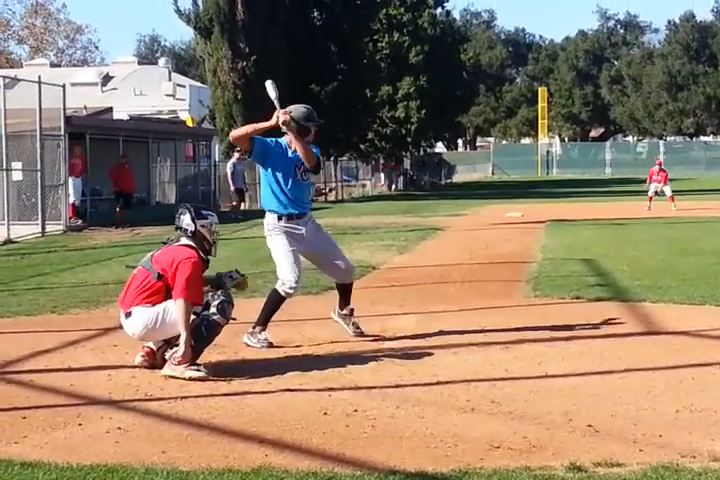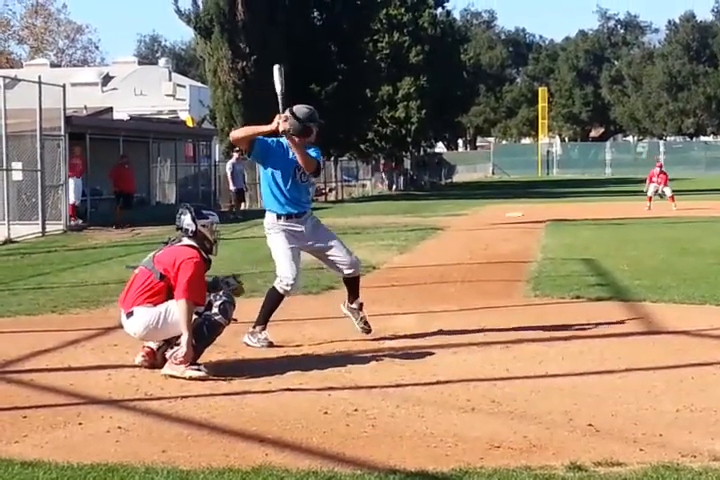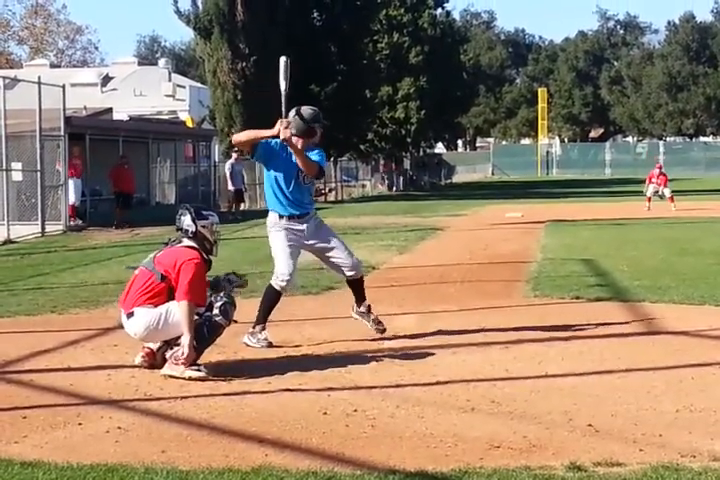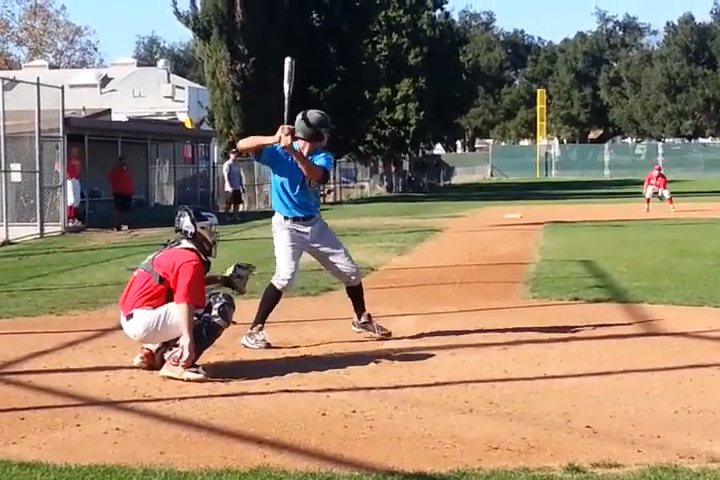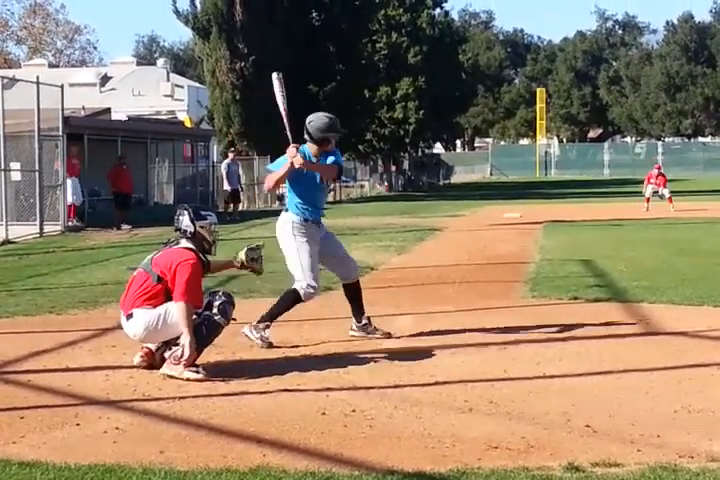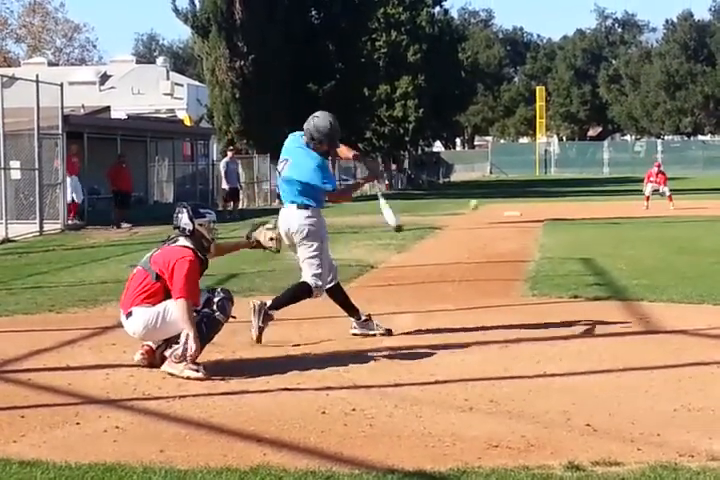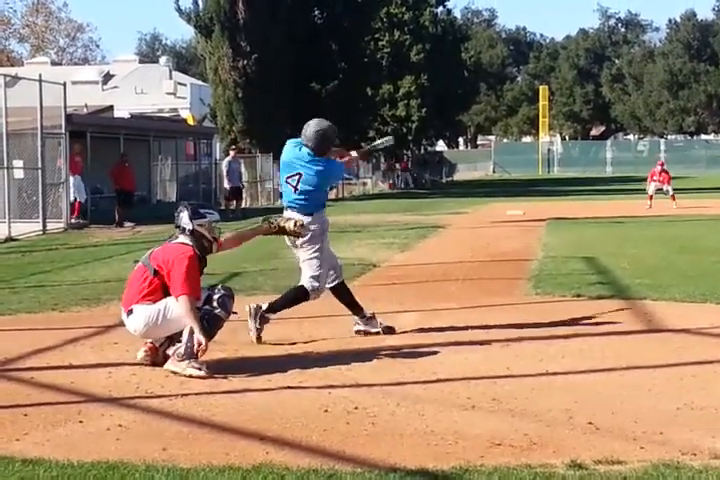
dt=0.1s
person 1, frame 1
left shoulder: (310, 150)
right shoulder: (268, 147)
left elbow: (312, 163)
right elbow: (235, 136)
left wrist: (292, 130)
right wrist: (270, 123)
left hip: (307, 223)
right hip: (279, 226)
left knee: (344, 270)
right knee: (290, 281)
left ankle: (343, 311)
right ankle: (256, 330)
person 1, frame 2
left shoulder: (312, 152)
right shoulder: (269, 146)
left elbow: (311, 169)
right elbow: (235, 136)
left wrist: (290, 139)
right wrist: (270, 128)
left hip: (307, 222)
right hip: (278, 225)
left knee: (349, 263)
right knee: (287, 279)
left ankle: (353, 304)
right ankle: (256, 330)
person 1, frame 3
left shoulder: (315, 153)
right shoulder: (272, 148)
left elbow: (312, 171)
right elbow: (237, 139)
left wrist: (292, 144)
right wrist: (272, 133)
left hip: (310, 222)
right hip: (282, 225)
left knee: (350, 264)
right knee: (283, 275)
left ankle: (361, 307)
right ankle: (256, 330)
person 1, frame 4
left shoulder: (321, 156)
right shoulder: (277, 150)
left elbow: (316, 175)
right elbow: (241, 146)
left wrist: (296, 154)
right wrist: (274, 140)
left hip: (315, 224)
right hip: (288, 226)
left knee: (350, 271)
right knee: (285, 276)
left ankle: (362, 319)
right ankle: (254, 330)
person 1, frame 5
left shoulder: (332, 156)
right shoulder: (293, 155)
left elbow: (332, 173)
right elbow: (269, 186)
left wrist: (307, 164)
right wrist: (289, 165)
left hip: (315, 226)
right hip: (294, 227)
left knee: (349, 271)
right knee: (307, 286)
left ankle: (361, 323)
right ankle: (260, 326)
person 1, frame 6
left shoulder: (293, 140)
right shoulder: (316, 167)
right elbow: (338, 197)
left wrist: (348, 152)
right wrist: (367, 179)
right hip: (307, 220)
left knee: (326, 275)
right knee: (315, 282)
left ankle: (360, 321)
right ankle: (266, 309)
person 1, frame 7
left shoulder: (291, 147)
right shoulder: (326, 169)
right elbow: (338, 163)
left wrist: (342, 154)
right wrist: (343, 156)
left hip: (289, 221)
right hip: (310, 224)
left knee: (332, 273)
right knee: (313, 285)
left ankle: (363, 319)
right ankle: (262, 312)
person 2, frame 1
left shoulder: (174, 249)
right shoulder: (190, 257)
right elbow: (182, 299)
left wrist: (214, 282)
right wrist: (186, 338)
left hip: (132, 316)
right hip: (144, 319)
right knee: (221, 302)
left ankle: (155, 351)
right ankle: (179, 362)
person 2, frame 2
left shoulder: (175, 249)
right shoulder: (192, 258)
right elbow: (184, 299)
left wrist: (209, 285)
right wrist: (187, 338)
right hip: (144, 320)
right knee: (223, 303)
left ankle: (155, 351)
right ankle: (179, 362)
person 2, frame 3
left shoulder: (174, 250)
right shoulder: (193, 259)
right elbow: (185, 301)
left wrist: (209, 285)
right wrist: (189, 339)
right hip: (144, 321)
right knee: (223, 303)
left ankle: (155, 351)
right ankle: (178, 362)
person 2, frame 4
left shoulder: (174, 251)
right shoulder: (190, 259)
right elbow: (183, 302)
left wrist: (221, 280)
right wrist: (188, 340)
left hip: (132, 318)
right hip: (144, 322)
right knee: (222, 304)
left ankle: (154, 352)
right ankle: (177, 363)
person 2, frame 5
left shoulder: (174, 250)
right shoulder: (188, 258)
left elbow: (203, 268)
right elbow: (182, 301)
left wrist: (236, 263)
right wrist: (189, 339)
left hip: (133, 318)
right hip: (145, 322)
right knee: (222, 303)
left ankle: (154, 351)
right ankle: (177, 362)
person 2, frame 6
left shoulder: (177, 246)
right shoulder: (185, 256)
left elbow: (212, 249)
right elbow: (182, 300)
left wrist: (250, 242)
right wrist: (192, 335)
left hip: (134, 316)
right hip: (144, 319)
right knee: (220, 300)
left ankle: (154, 348)
right ankle: (178, 360)
person 2, frame 7
left shoulder: (182, 244)
right shoulder: (185, 254)
left elbow: (224, 242)
right elbow: (184, 297)
left wrist: (268, 228)
right wrist: (198, 331)
left hip: (138, 314)
right hip: (144, 316)
right knee: (221, 297)
left ankle: (156, 347)
right ankle: (182, 358)
